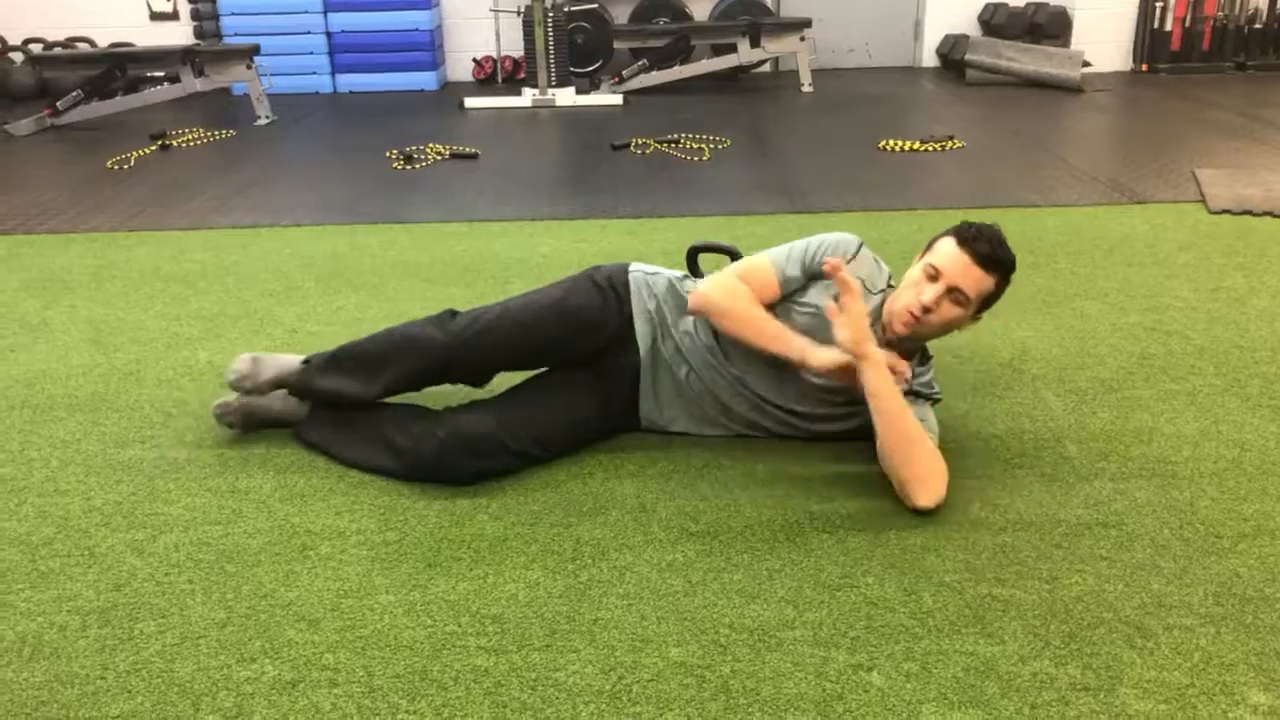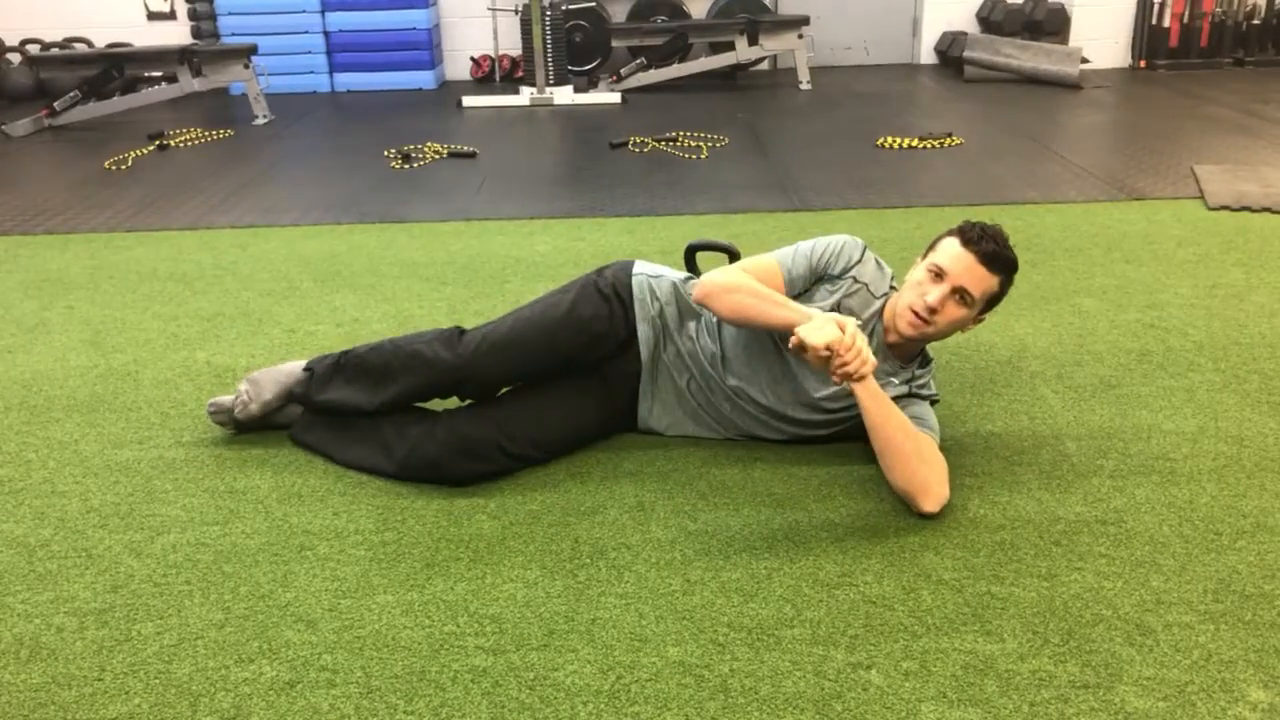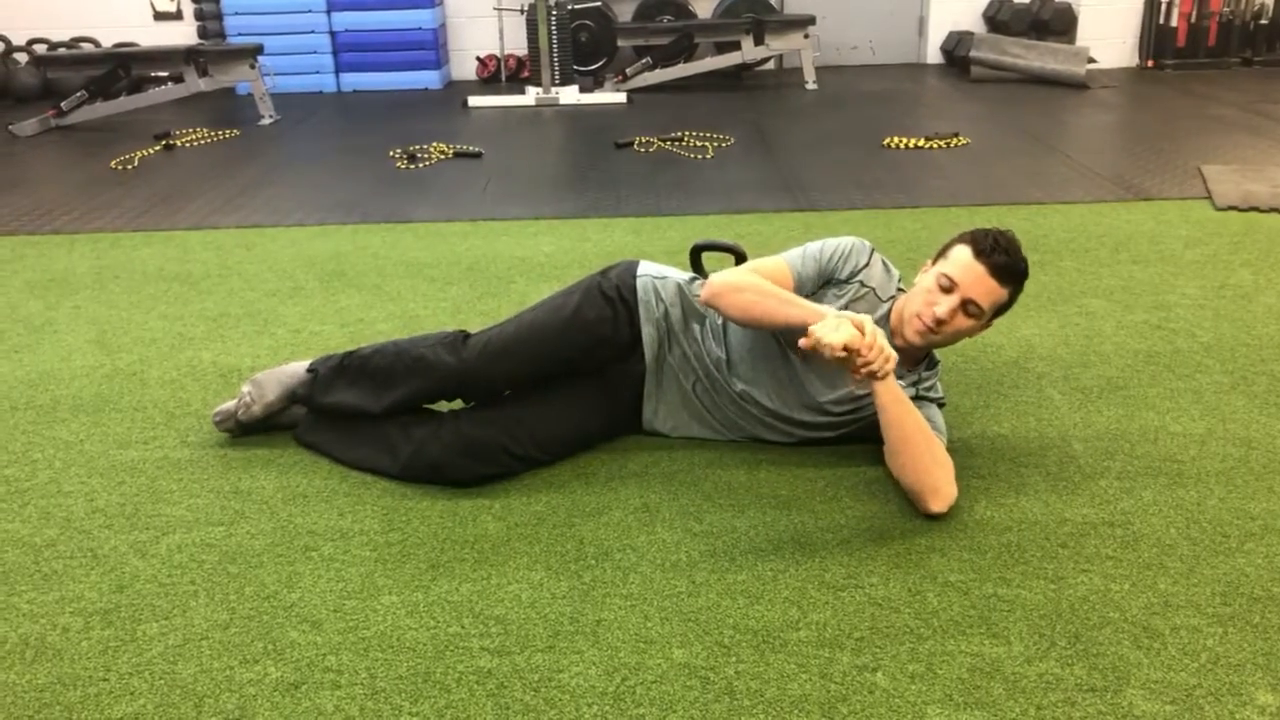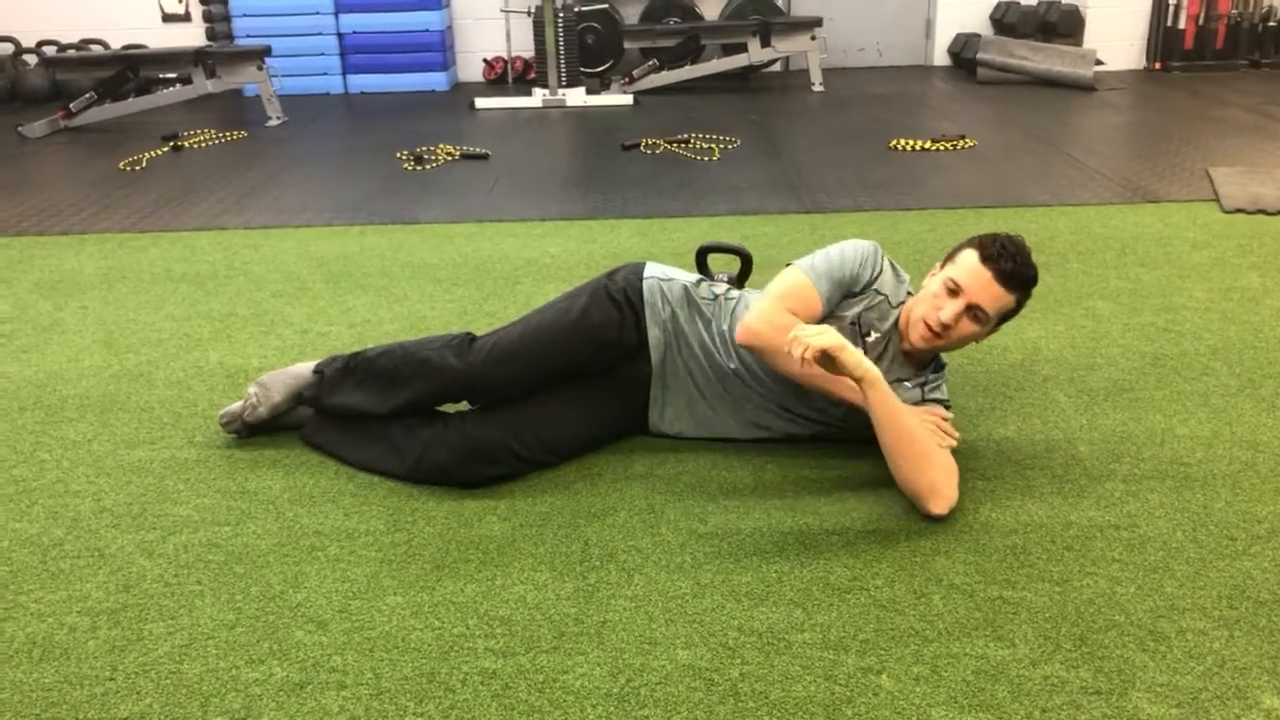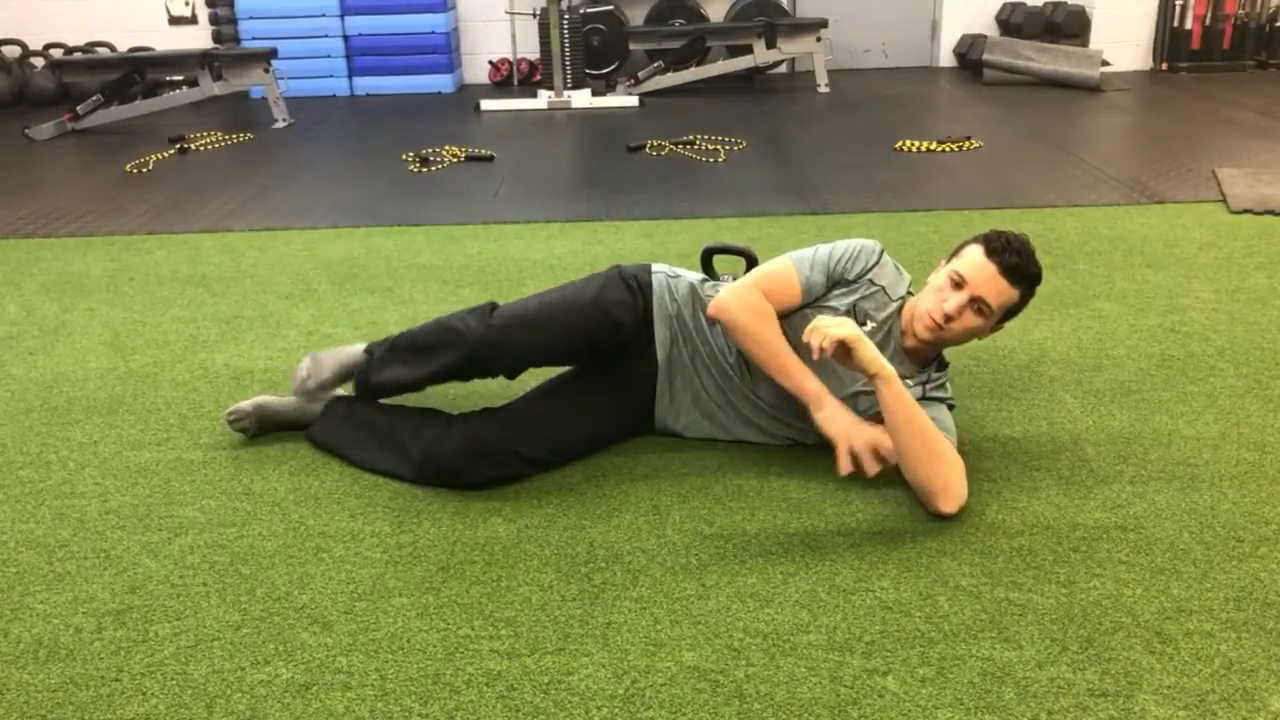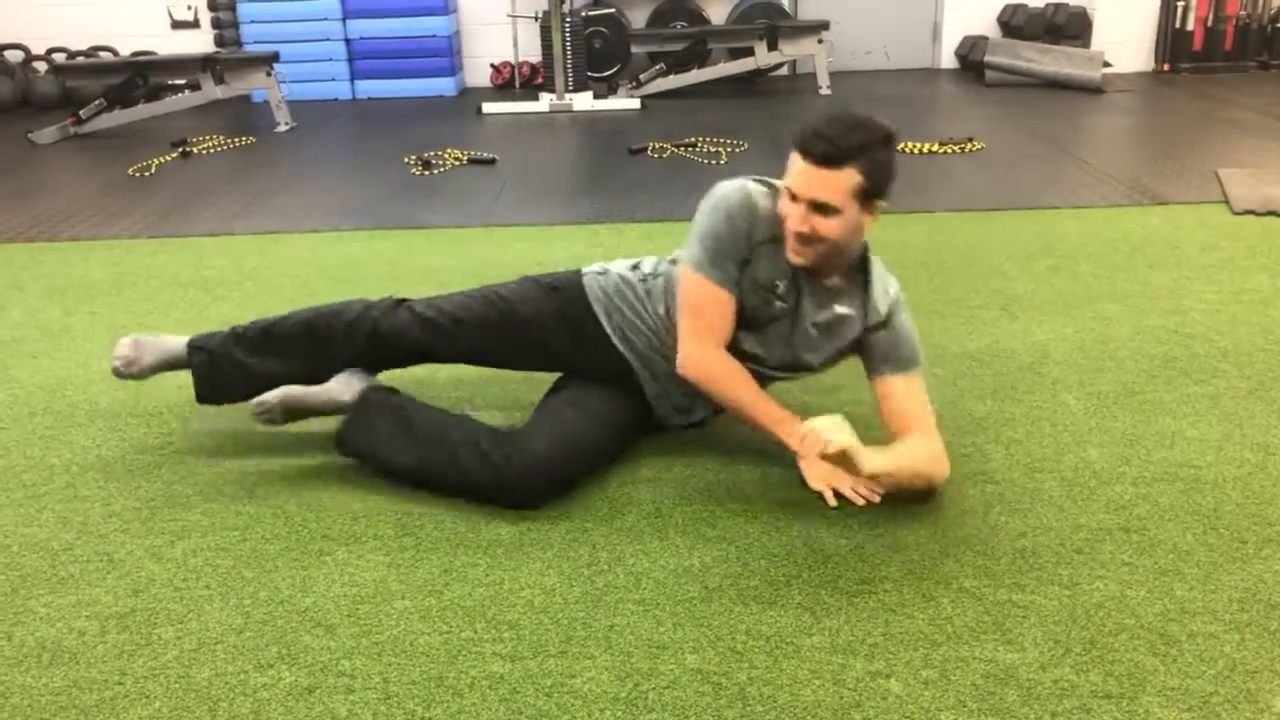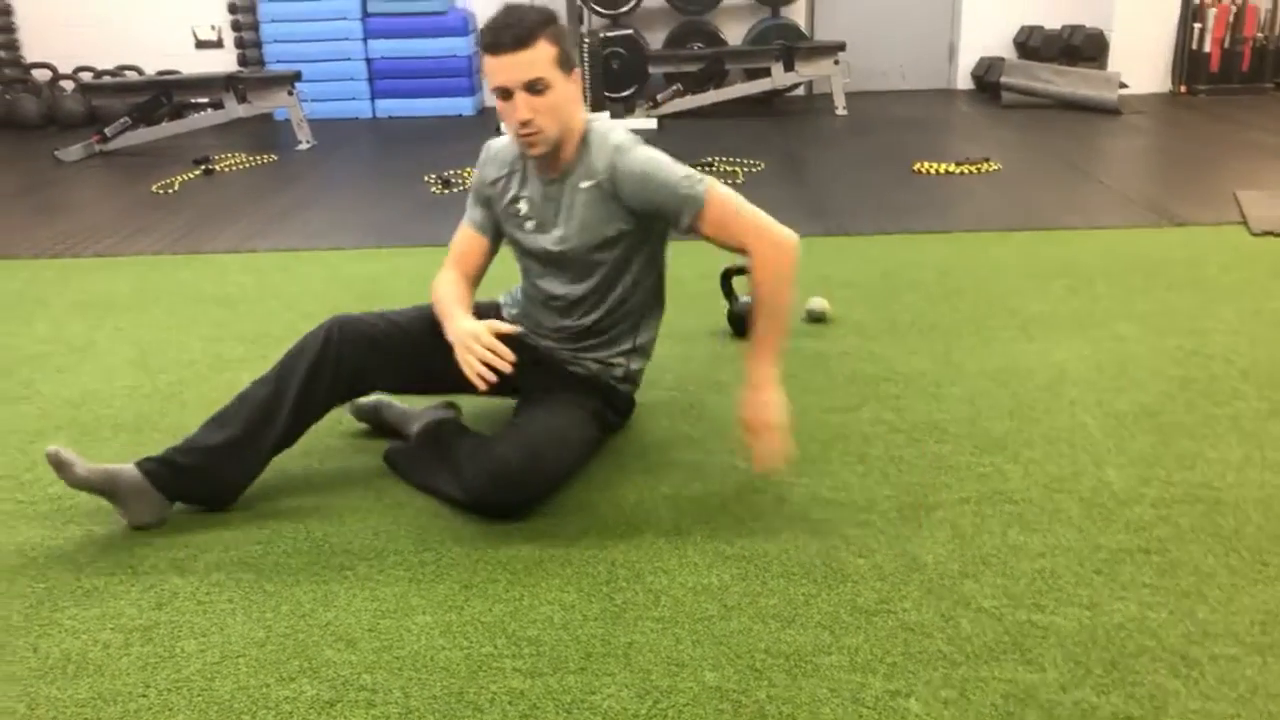
dt=0.7s
person 1, frame 1
left shoulder: (908, 391)
right shoulder: (846, 258)
left elbow: (924, 491)
right elbow: (708, 293)
left wrist: (863, 359)
right wrist: (811, 351)
left hip: (636, 403)
right hip: (635, 311)
left knee: (457, 451)
right knee: (466, 342)
left ankle: (301, 415)
right ankle: (307, 375)
person 1, frame 2
left shoulder: (907, 393)
right shoulder: (851, 262)
left elbow: (929, 494)
right elbow: (717, 286)
left wrist: (861, 377)
right wrist: (809, 319)
left hip: (636, 402)
right hip: (640, 311)
left knee: (459, 450)
right knee: (468, 362)
left ankle: (301, 419)
right ankle: (307, 381)
person 1, frame 3
left shoulder: (914, 394)
right shoulder: (859, 263)
left elbow: (936, 495)
right elbow: (721, 287)
left wrist: (876, 372)
right wrist: (824, 317)
left hip: (641, 406)
right hip: (646, 313)
left knee: (463, 454)
right knee: (472, 363)
left ankle: (303, 422)
right ankle: (310, 381)
person 1, frame 4
left shoulder: (922, 396)
right shoulder: (869, 267)
left elbow: (935, 496)
right elbow: (759, 327)
left wrist: (861, 372)
right wrist: (867, 401)
left hip: (644, 402)
right hip: (650, 313)
left knee: (468, 454)
right knee: (476, 368)
left ankle: (307, 419)
right ankle: (318, 380)
person 1, frame 5
left shoulder: (926, 397)
right shoulder: (867, 263)
left elbow: (946, 497)
right elbow: (735, 301)
left wrist: (871, 364)
right wrist: (822, 401)
left hip: (652, 403)
right hip: (651, 312)
left knee: (473, 454)
right knee: (498, 336)
left ankle: (320, 412)
right ankle: (367, 368)
person 1, frame 6
left shoulder: (876, 310)
right shoulder: (740, 207)
left elbow: (931, 456)
right elbow: (697, 355)
left wrist: (865, 460)
right wrist: (798, 440)
left hip: (640, 396)
right hip: (597, 310)
left knee: (525, 472)
right knee: (404, 329)
left ankle: (359, 407)
right ankle: (201, 355)
person 1, frame 7
left shoulder: (626, 168)
right shoulder: (498, 161)
left elbow: (777, 243)
right elbow: (453, 276)
left wrist: (763, 380)
right wrist: (458, 325)
left hip: (591, 378)
right hip: (519, 333)
left knee: (508, 483)
right knee: (344, 340)
left ankle: (425, 430)
right ankle: (166, 480)
